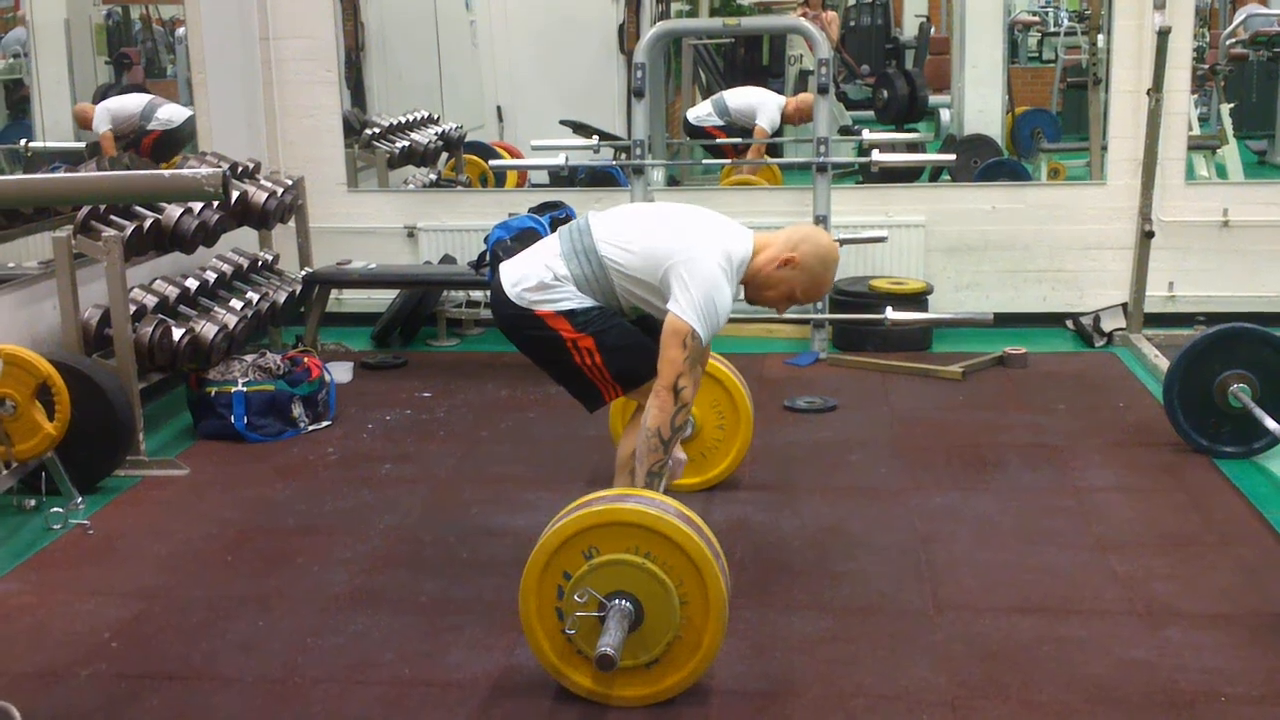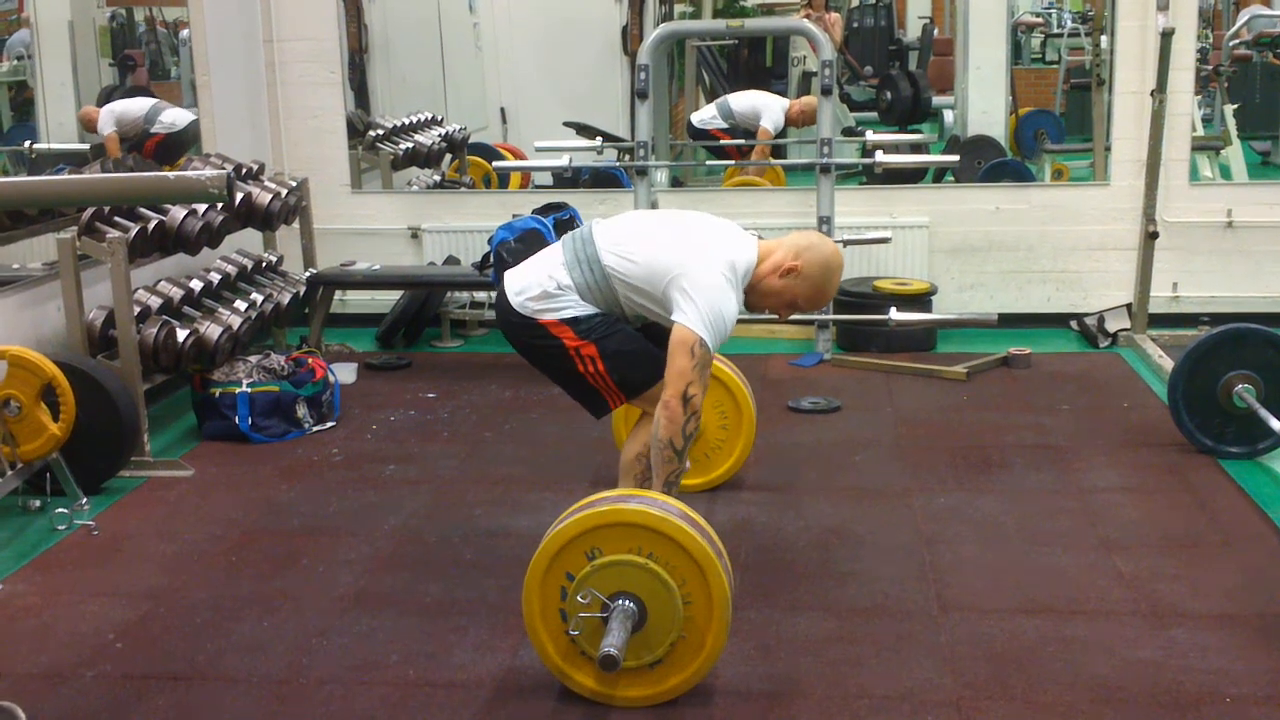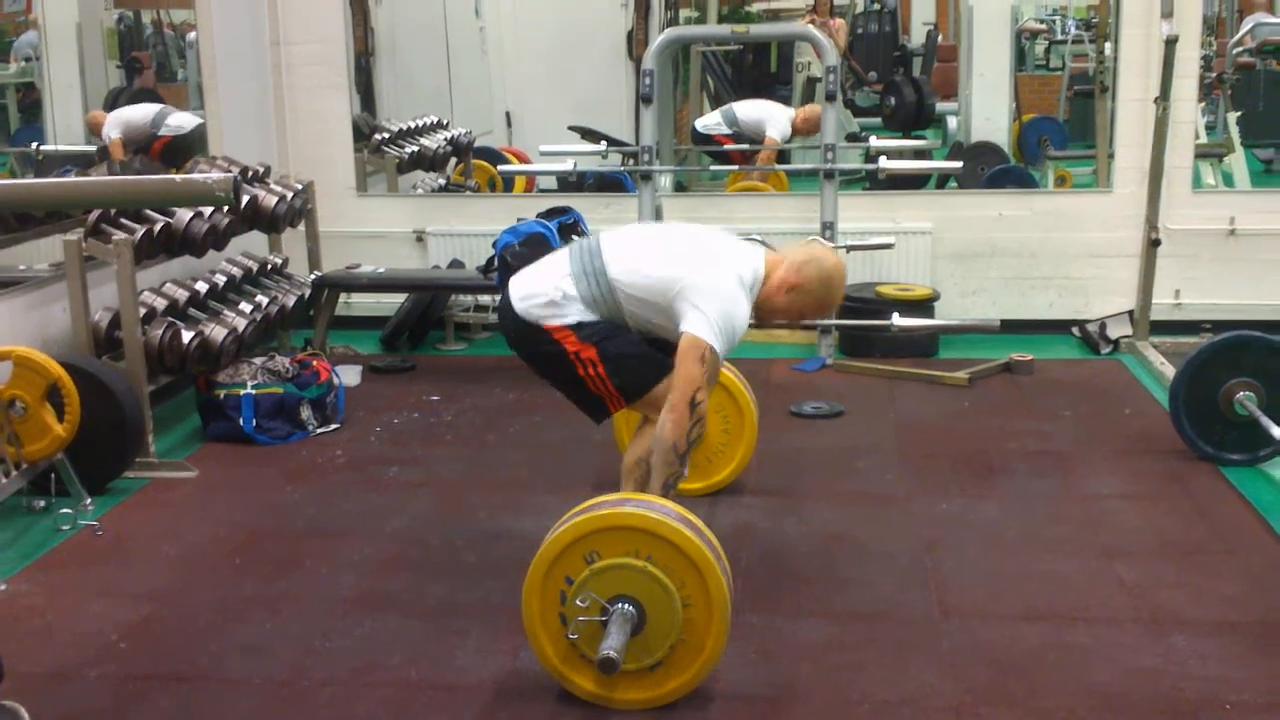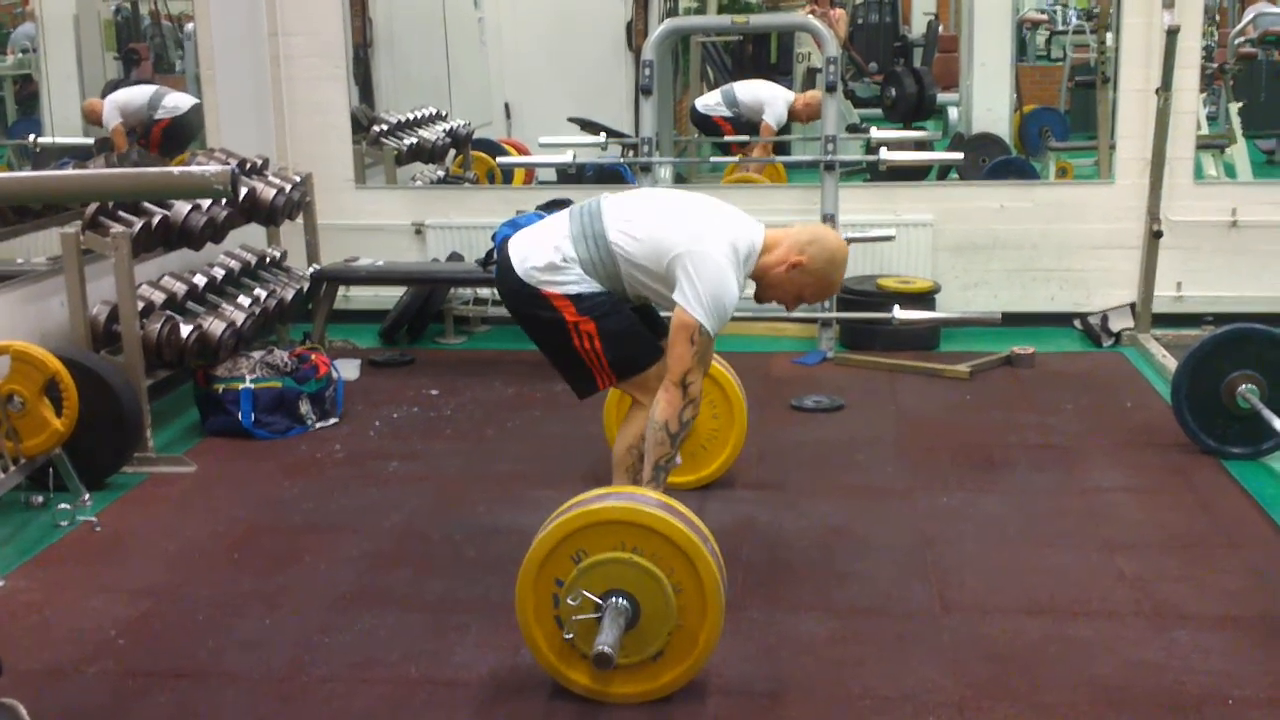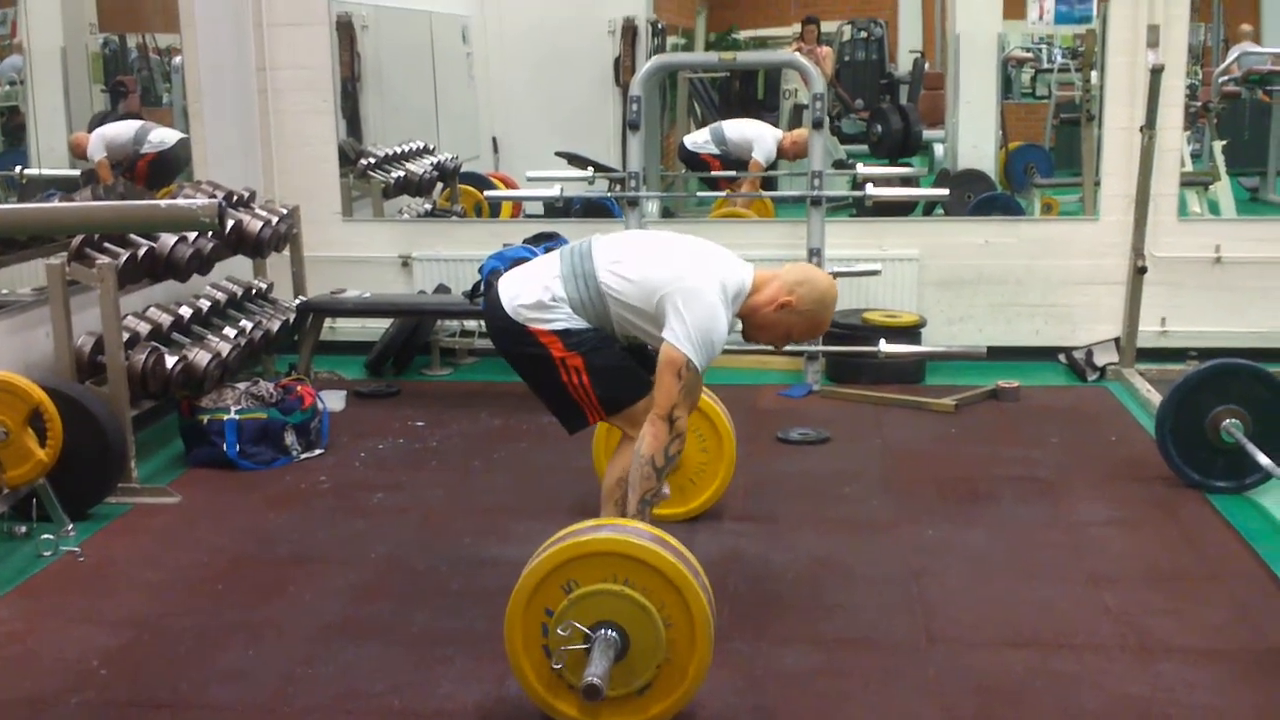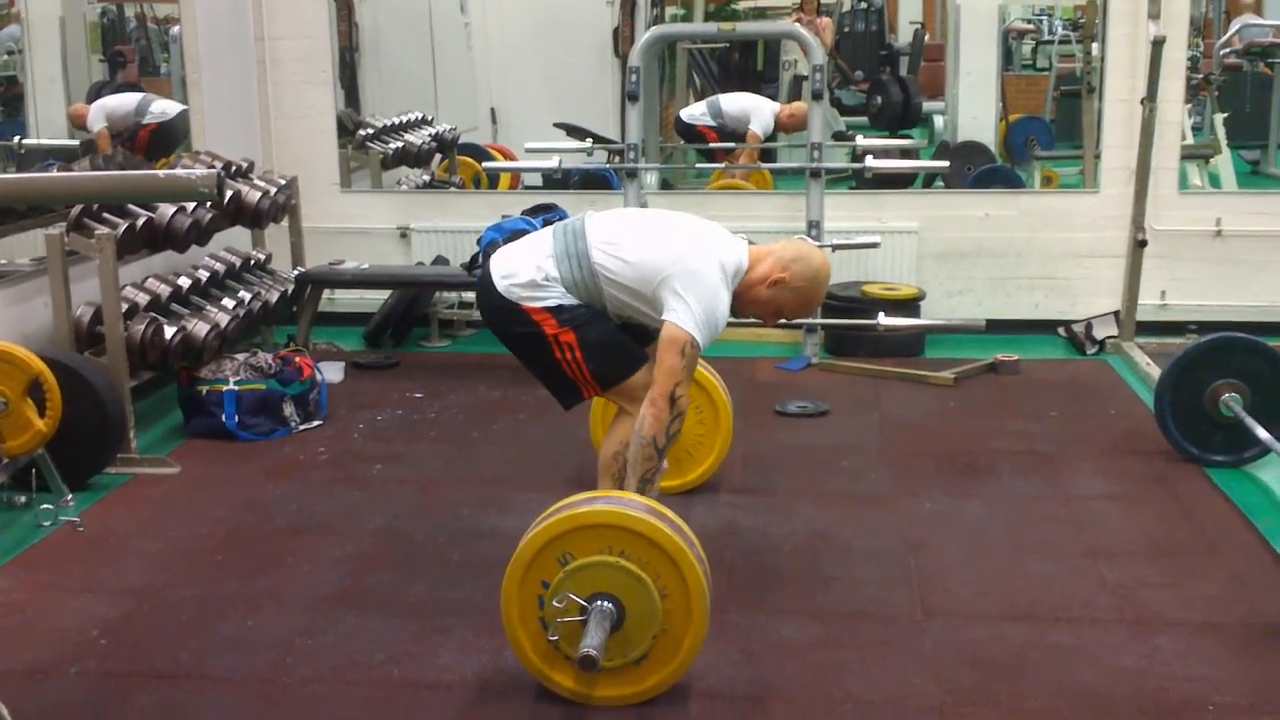
dt=0.7s
person 1, frame 1
left shoulder: (726, 244)
right shoulder: (712, 276)
right elbow: (670, 392)
left wrist: (667, 440)
left hip: (545, 279)
right hip: (535, 296)
left knee: (682, 372)
right knee: (665, 391)
person 1, frame 2
left shoulder: (732, 249)
right shoulder: (715, 286)
right elbow: (677, 403)
left hip: (551, 285)
right hip: (540, 303)
left knee: (688, 377)
right knee: (662, 404)
person 1, frame 3
left shoulder: (735, 258)
right shoulder: (727, 296)
right elbow: (685, 409)
left hip: (553, 292)
right hip: (544, 308)
left knee: (671, 392)
right knee: (665, 408)
person 1, frame 4
left shoulder: (736, 236)
right shoulder: (718, 271)
right elbow: (678, 387)
left hip: (548, 253)
right hip: (542, 273)
left knee: (666, 365)
right knee: (653, 390)
person 1, frame 5
left shoulder: (726, 274)
right shoulder: (708, 309)
right elbow: (665, 421)
left hip: (540, 292)
right hip: (530, 312)
left knee: (658, 401)
right knee: (643, 423)
person 1, frame 6
left shoulder: (721, 253)
right shoulder: (707, 288)
right elbow: (663, 402)
left hip: (528, 269)
right hip: (522, 290)
left knee: (655, 376)
right knee: (641, 398)
